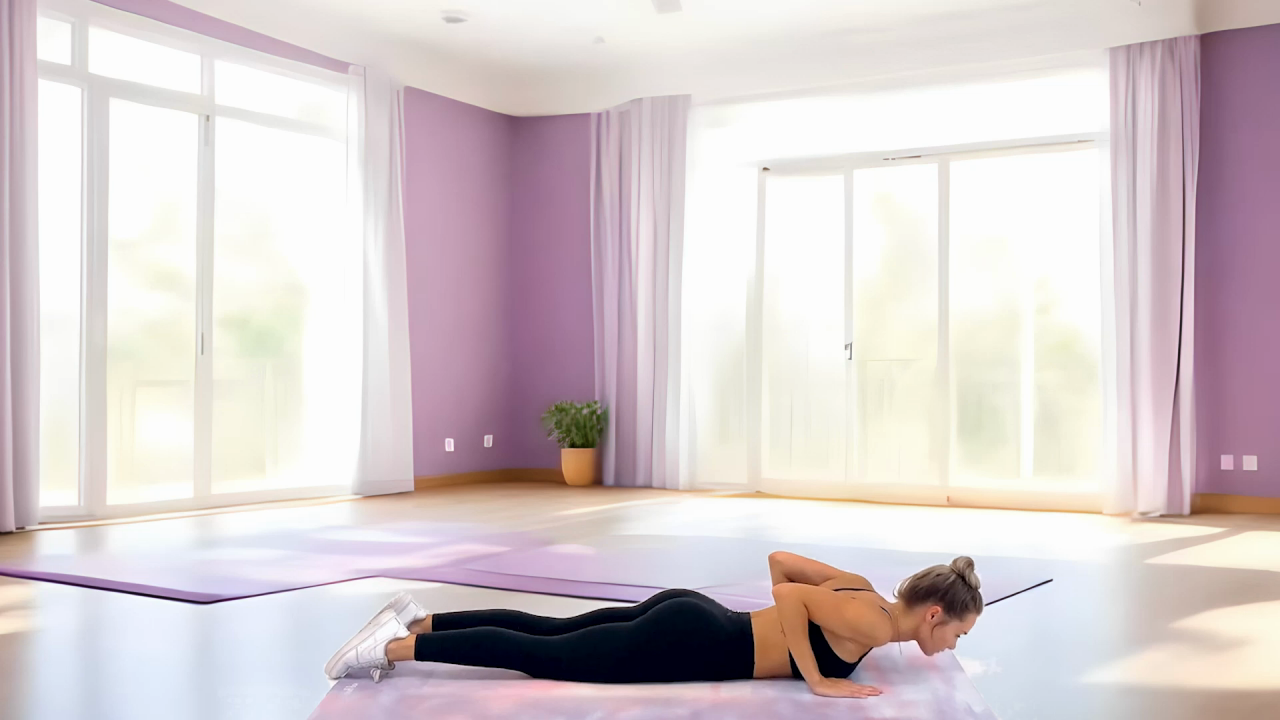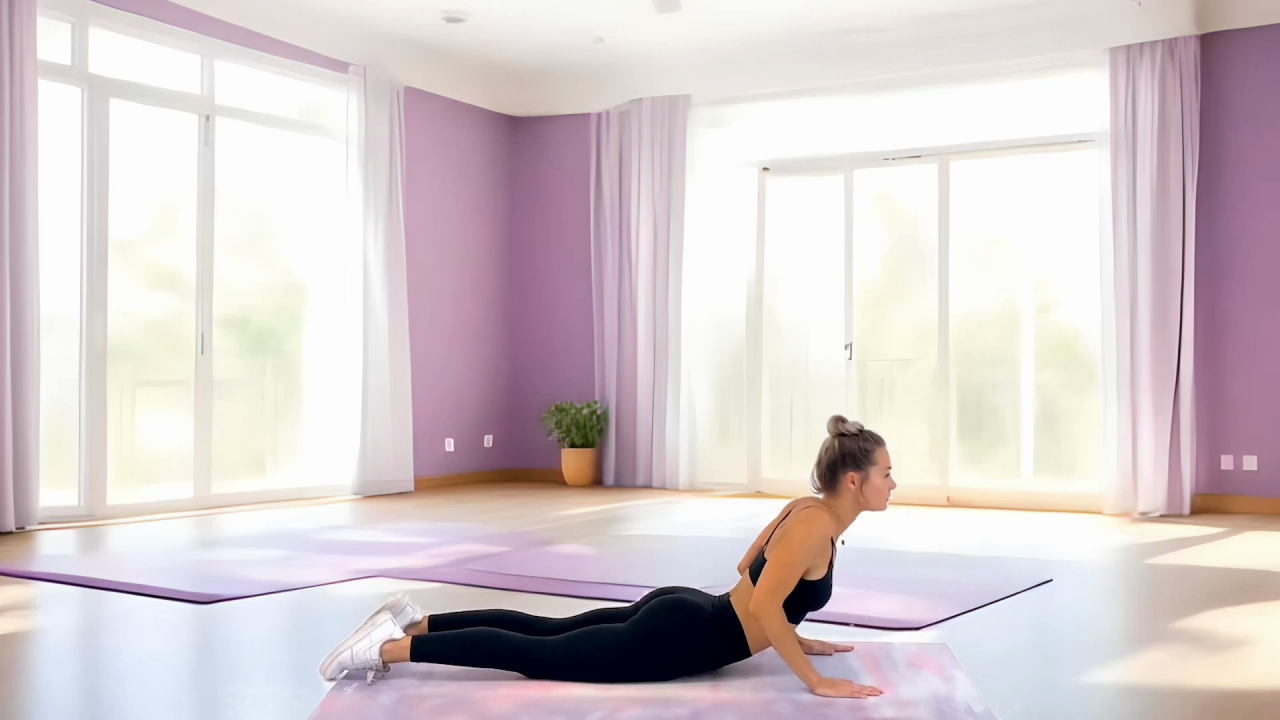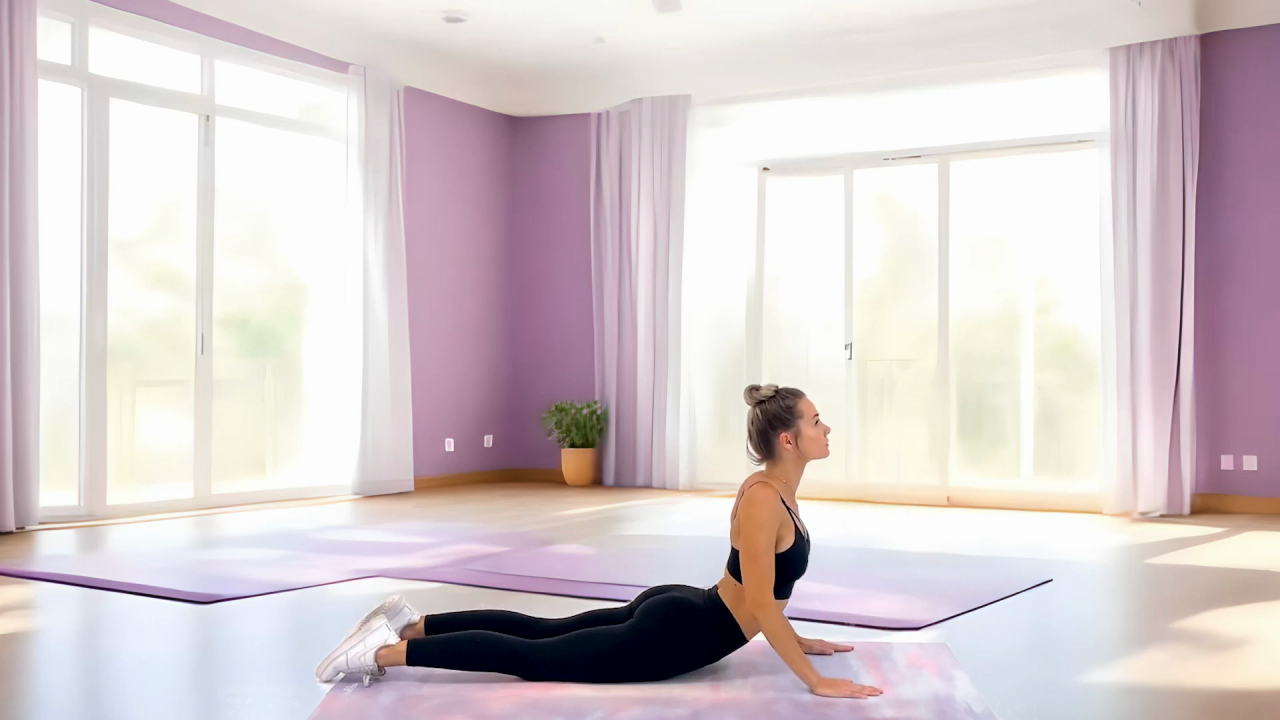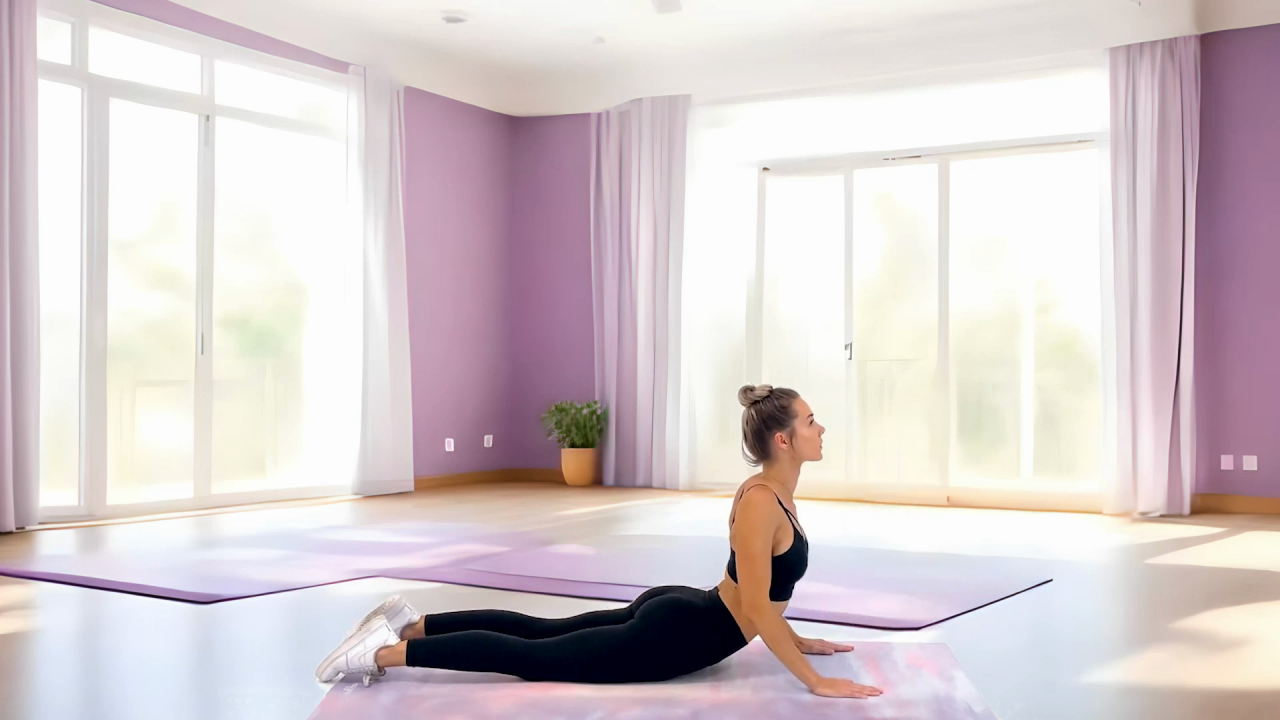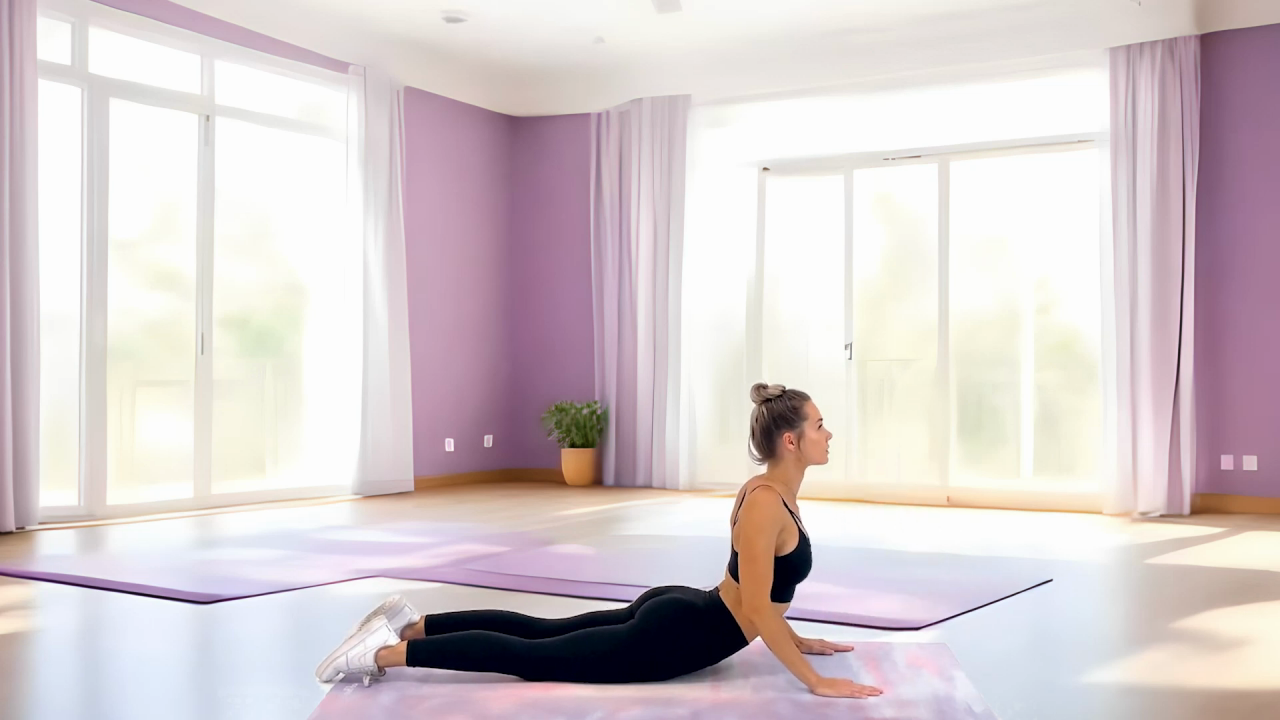
dt=1s
person 1, frame 1
left shoulder: (865, 592)
right shoulder: (874, 623)
left elbow: (780, 560)
right elbow: (792, 597)
right wrist: (816, 678)
left hip: (686, 619)
right hip: (685, 645)
left knee: (548, 629)
right knee: (540, 655)
left ankle: (418, 620)
right ankle: (396, 647)
person 1, frame 2
left shoulder: (808, 509)
right shoulder: (816, 525)
right elbow: (765, 608)
left wrist: (794, 638)
right wrist: (815, 681)
left hip: (680, 613)
right hip: (677, 639)
left knee: (543, 628)
right knee: (535, 655)
left ankle: (413, 623)
right ankle: (389, 648)
person 1, frame 3
left shoulder: (776, 489)
right shoulder: (763, 499)
left elbow: (763, 591)
right elbow: (760, 605)
left wrist: (798, 640)
right wrist: (816, 680)
left hip: (676, 612)
right hip: (673, 634)
left knee: (541, 630)
right knee: (531, 658)
left ankle: (409, 624)
right ankle: (385, 650)
person 1, frame 4
left shoulder: (773, 491)
right shoulder: (761, 502)
left elbow: (761, 592)
right elbow: (756, 609)
left wrist: (798, 641)
right wrist: (815, 679)
left hip: (677, 614)
right hip: (674, 636)
left knee: (541, 631)
right knee: (531, 658)
left ankle: (409, 624)
right ankle: (385, 651)
person 1, frame 5
left shoulder: (773, 491)
right shoulder: (767, 504)
left elbow: (762, 590)
right elbow: (757, 609)
left wrist: (797, 640)
right wrist: (815, 680)
left hip: (677, 613)
right hip: (675, 636)
left knee: (540, 632)
right knee: (532, 658)
left ankle: (410, 625)
right ankle: (386, 651)
